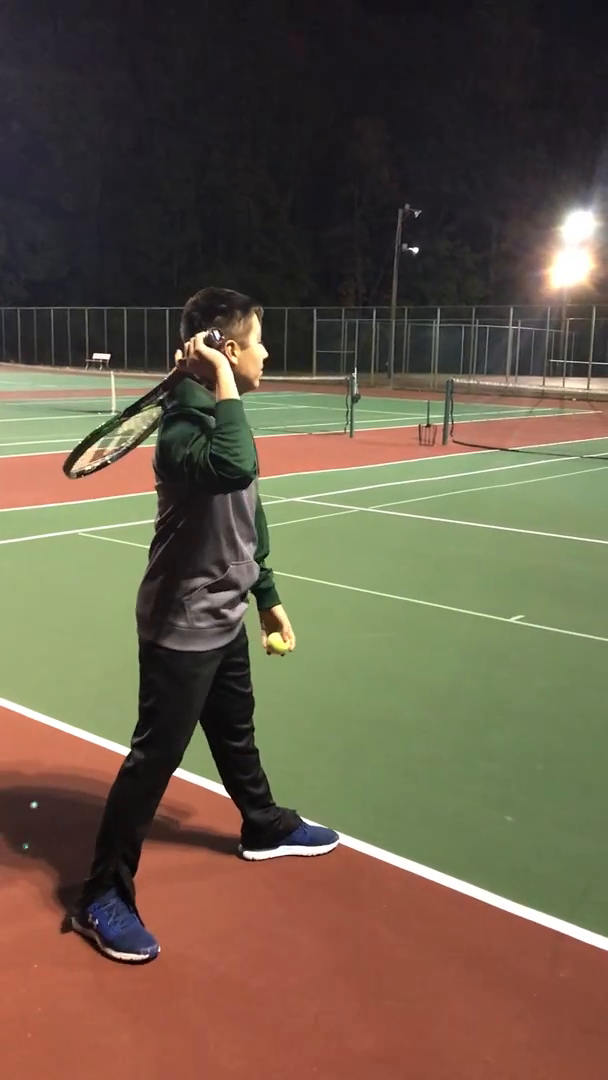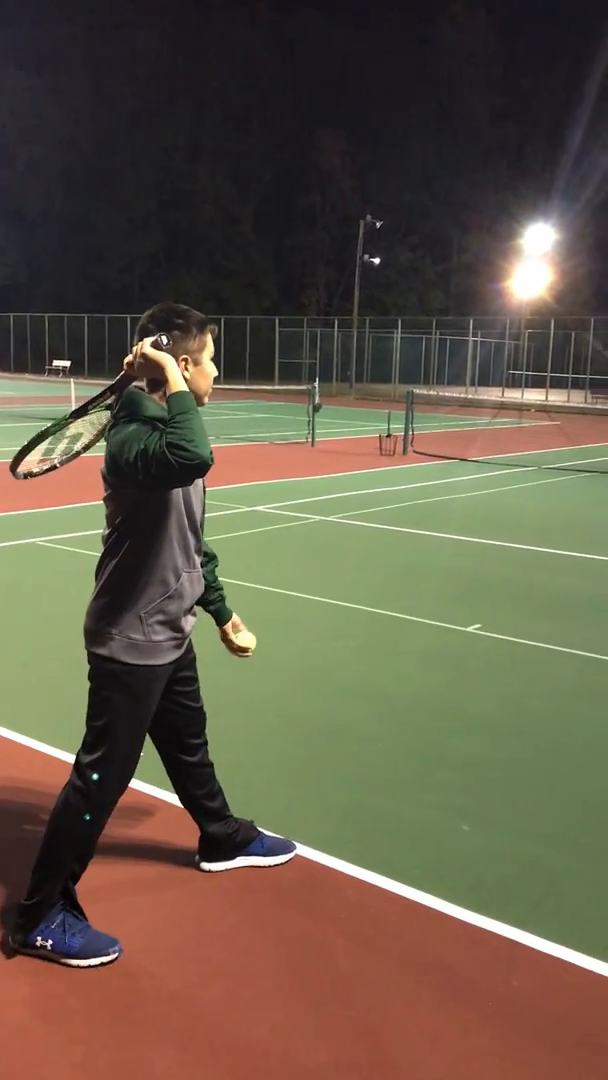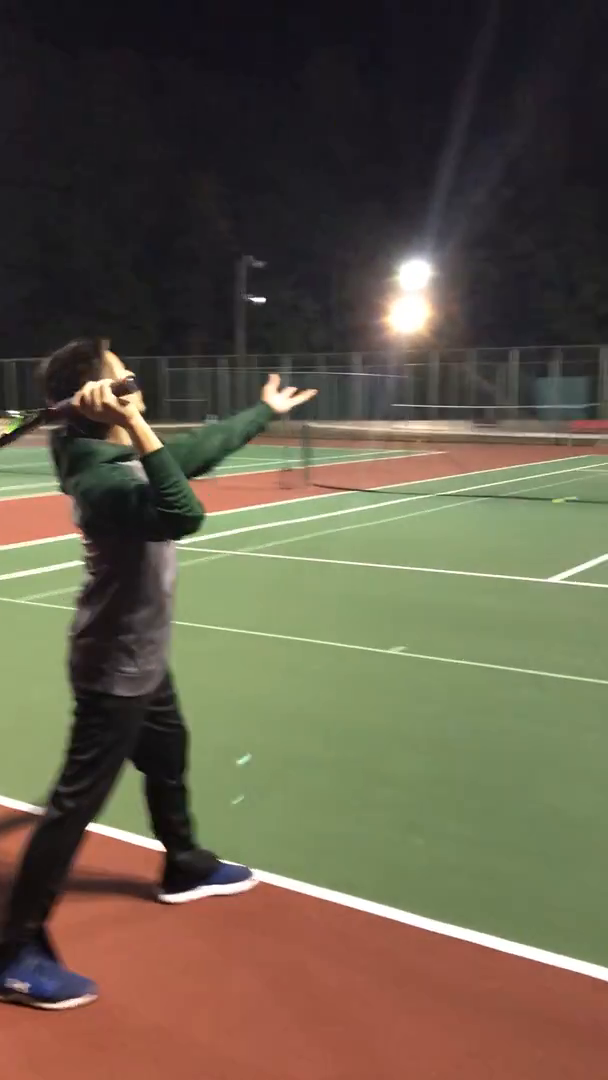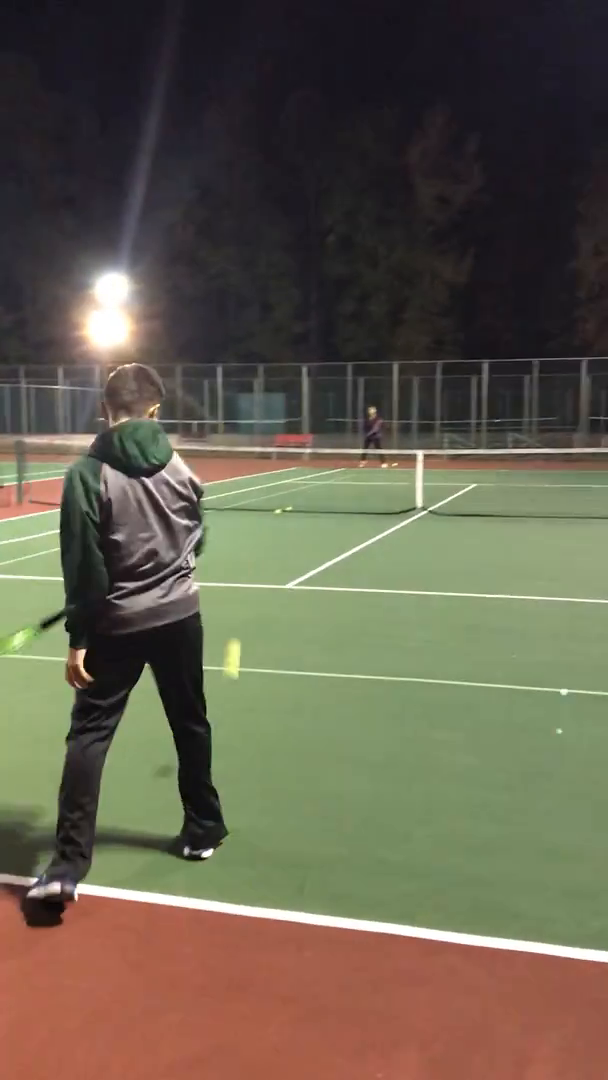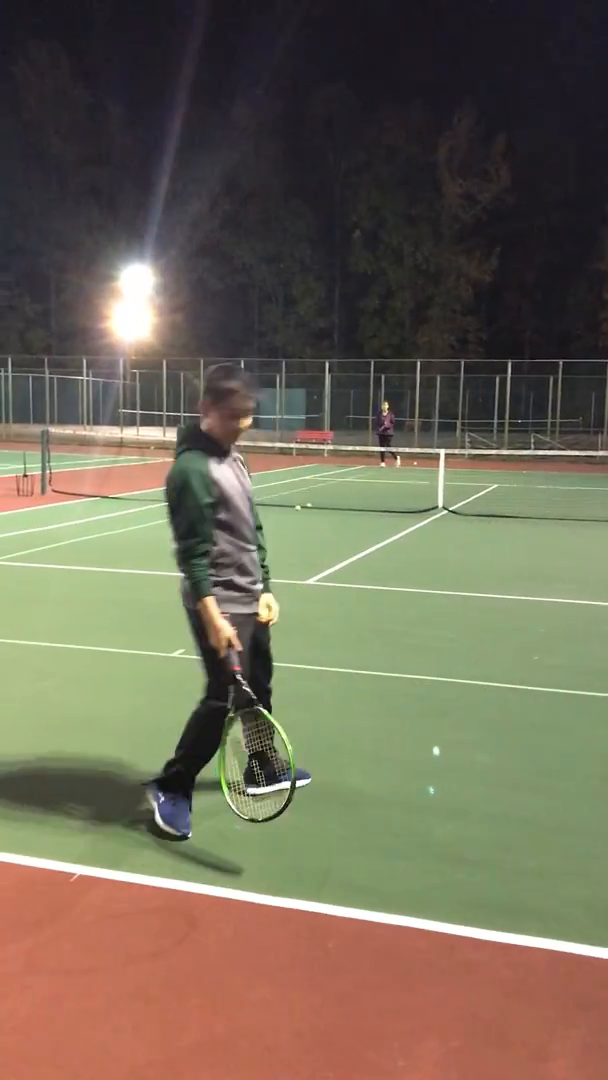
dt=1s
person 1, frame 1
left shoulder: (225, 415)
right shoulder: (184, 425)
right elbow: (232, 471)
left wrist: (267, 596)
right wrist: (224, 385)
left hip: (225, 616)
right hip: (179, 624)
left knee: (235, 730)
right knee: (155, 755)
left ankle: (265, 828)
right ankle: (103, 896)
person 1, frame 2
left shoulder: (169, 432)
right shoulder: (133, 436)
right elbow: (193, 458)
left wrist: (221, 610)
right wrist: (171, 384)
left hip: (170, 632)
right hip: (129, 640)
left knee: (189, 743)
right knee: (101, 775)
left ankle: (223, 839)
right ankle: (42, 915)
person 1, frame 3
left shoulder: (123, 455)
right shoulder: (102, 482)
left elbow: (199, 447)
right elbow: (183, 515)
left wrist: (263, 412)
right wrist: (137, 425)
left hip: (140, 656)
right hip: (114, 667)
left knee: (168, 756)
right knee: (78, 801)
left ankle: (185, 867)
person 1, frame 4
left shoulder: (87, 475)
right shoulder: (180, 468)
left elbow: (81, 567)
left wrist: (77, 641)
left hip: (115, 624)
right hip: (178, 616)
left knee: (89, 735)
right knee: (191, 723)
left ankle: (68, 866)
right ankle: (201, 829)
person 1, frame 5
left shoulder: (230, 460)
right shoulder: (191, 470)
right elbow: (192, 552)
left wrist: (265, 589)
right wrist: (211, 616)
left hip: (245, 597)
right hip: (218, 603)
left knee: (256, 684)
right knee: (225, 696)
left ankle: (262, 768)
right ankle: (171, 785)
